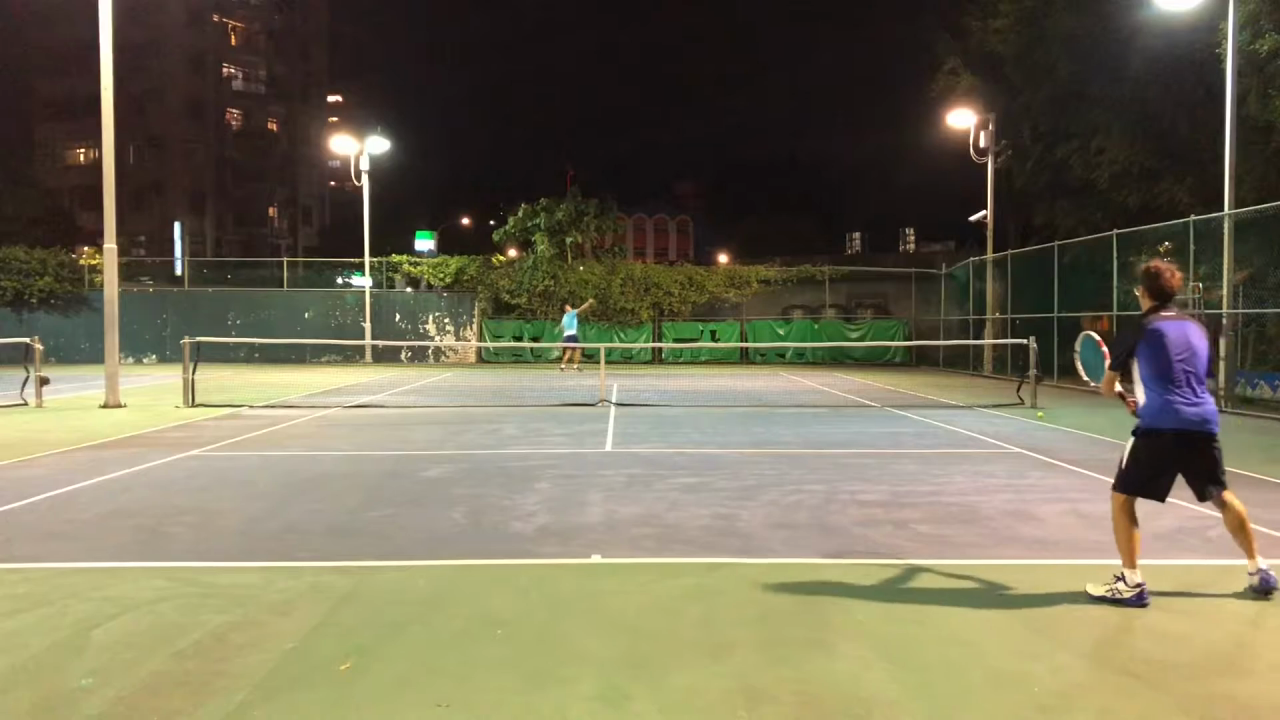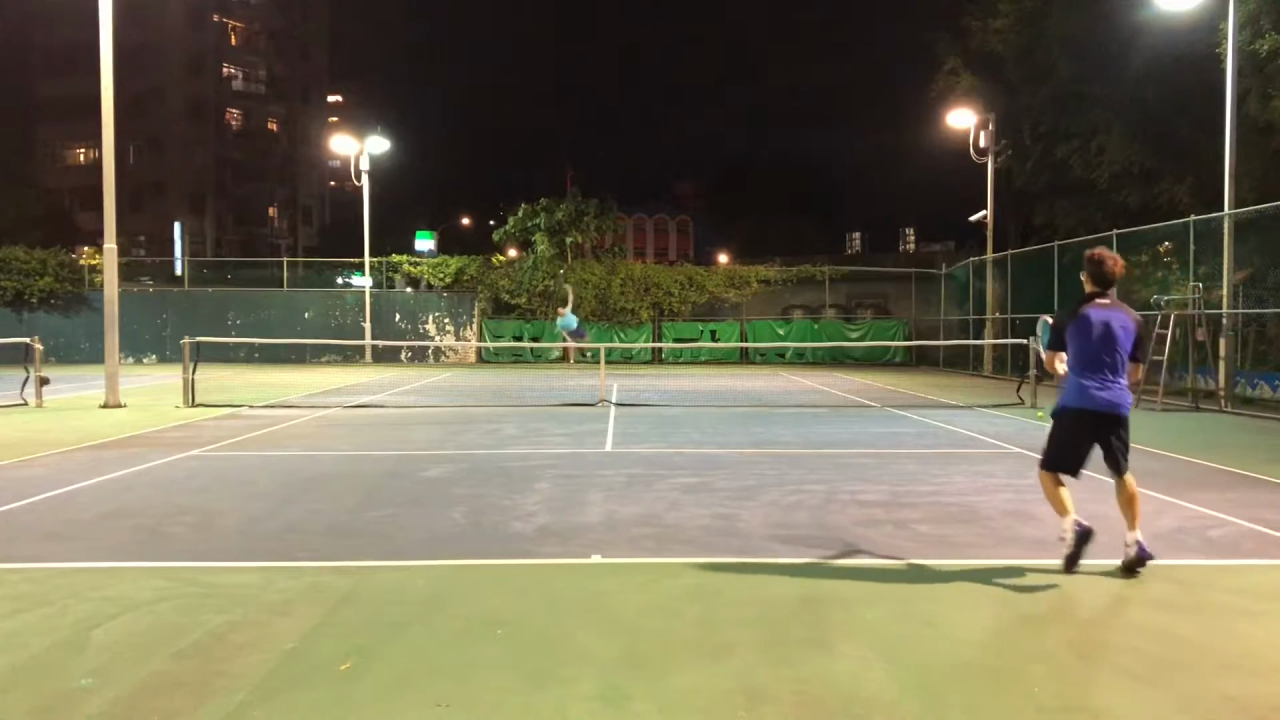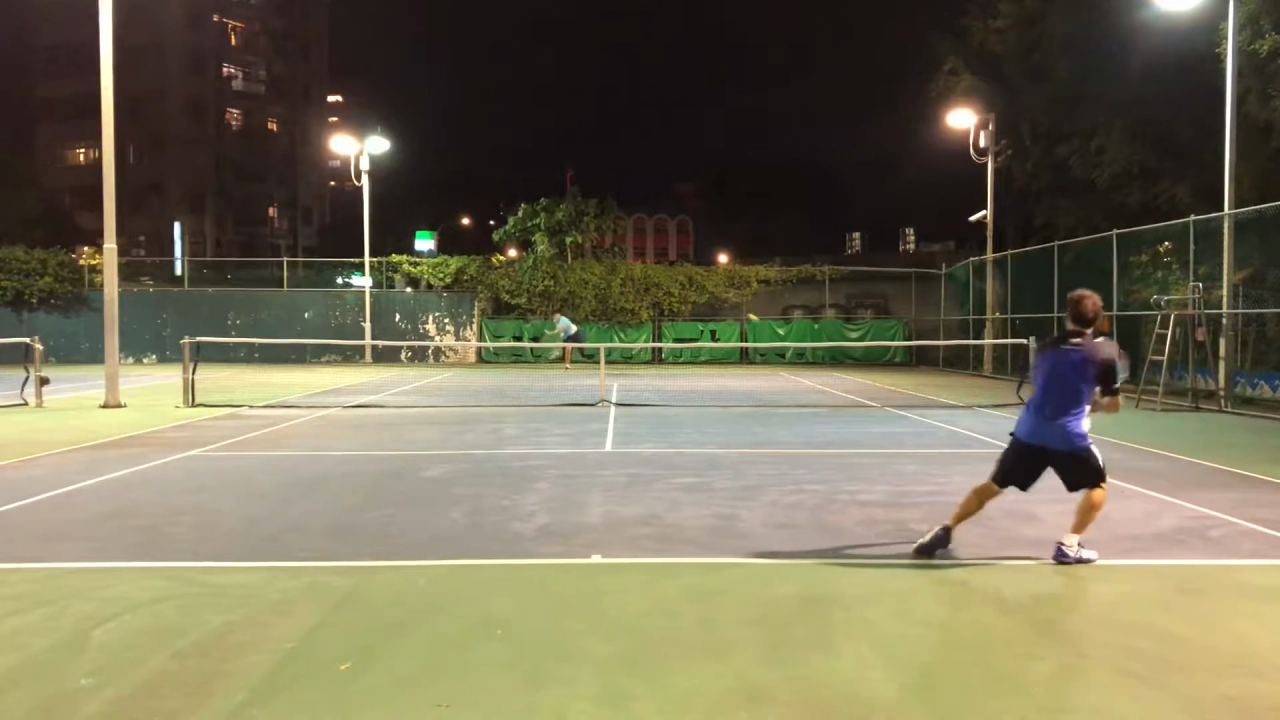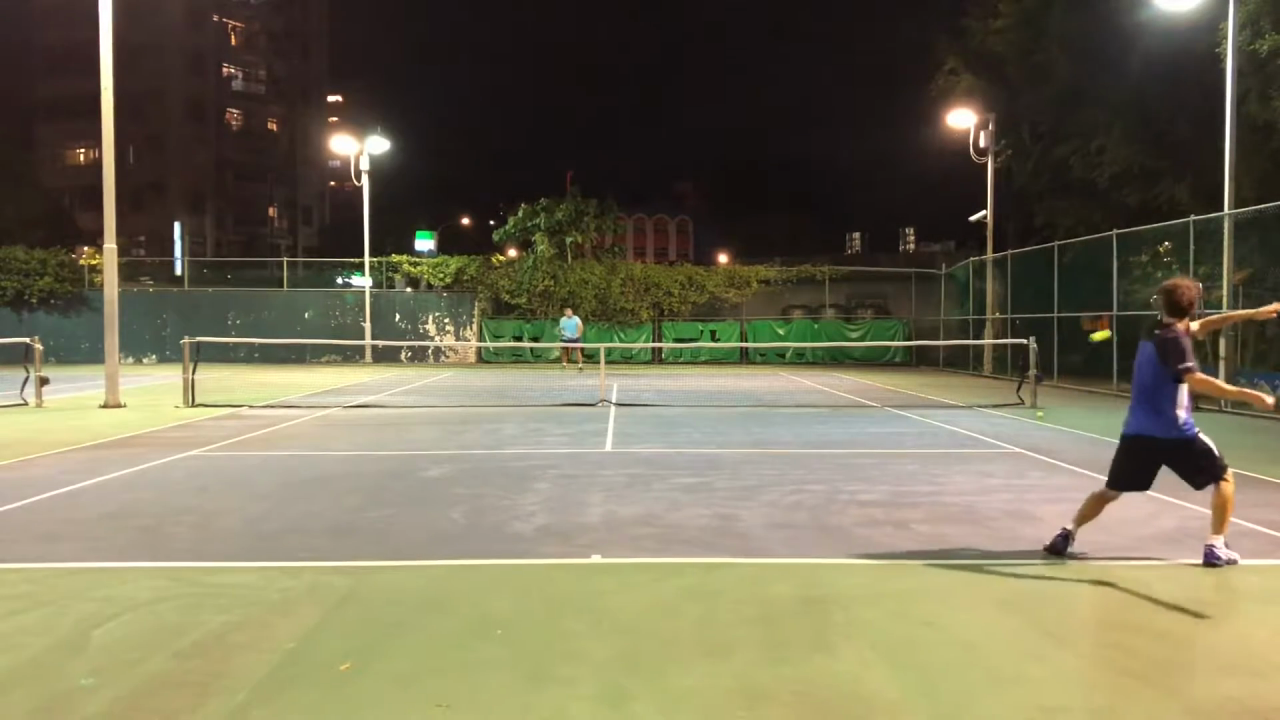
dt=0.5s
person 1, frame 1
left shoulder: (1141, 329)
right shoulder: (1196, 329)
left elbow: (1107, 386)
left wrist: (1118, 391)
left hip: (1162, 426)
right hip: (1203, 422)
left knee: (1122, 498)
right knee: (1222, 497)
left ankle: (1132, 583)
right ankle: (1261, 571)
person 1, frame 2
left shoulder: (1072, 315)
right shoulder: (1132, 319)
left elbow: (1052, 363)
right elbow: (1134, 373)
left wrist: (1062, 370)
left hip: (1077, 405)
right hip: (1116, 406)
left knee: (1050, 474)
right knee: (1122, 474)
left ankle: (1073, 525)
right ankle: (1134, 542)
person 1, frame 3
left shoulder: (1047, 350)
right shoulder: (1104, 356)
right elbow: (1114, 405)
left hip: (1030, 433)
right hip: (1070, 439)
left knee: (992, 487)
right knee: (1098, 486)
left ankle: (944, 533)
right ankle: (1070, 545)
person 1, frame 4
left shoulder: (1156, 332)
right shoulder: (1175, 340)
left elbow: (1197, 326)
right elbow: (1195, 381)
left wrist: (1252, 314)
right wrist: (1249, 396)
left hip: (1138, 431)
right hip: (1175, 433)
left knee: (1110, 490)
right knee: (1223, 479)
left ankle: (1067, 534)
right ankle: (1216, 545)
